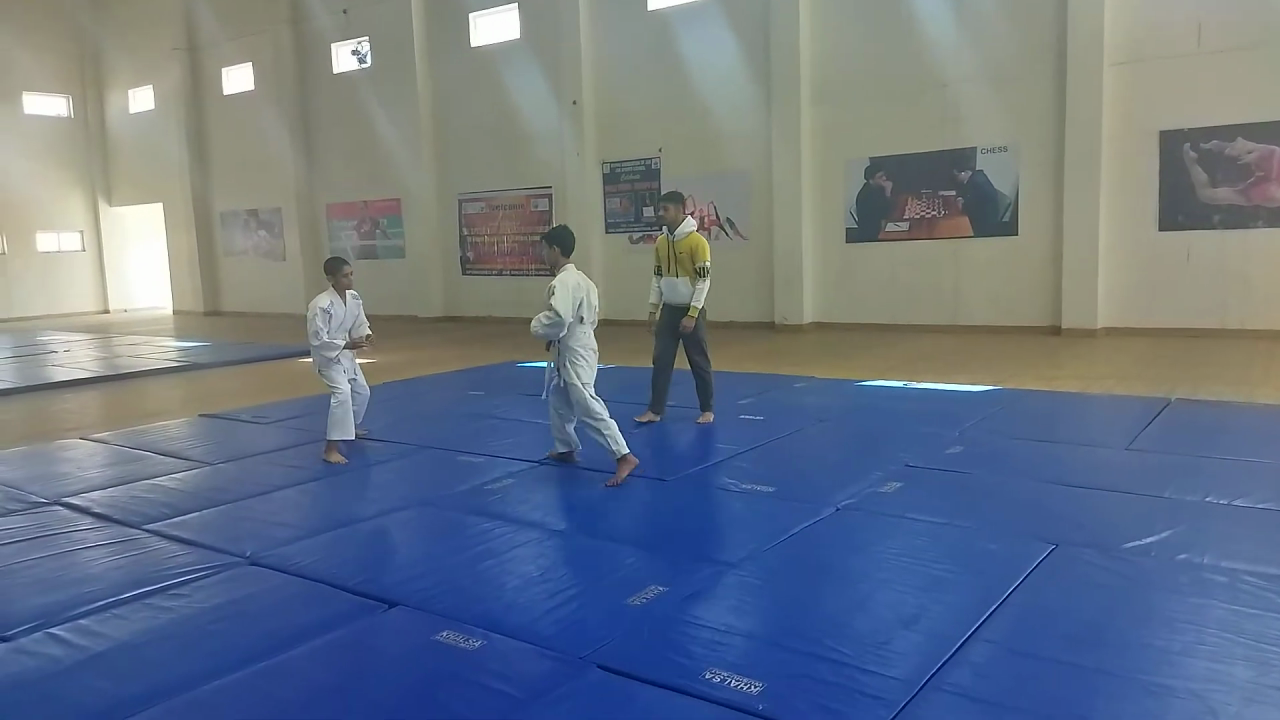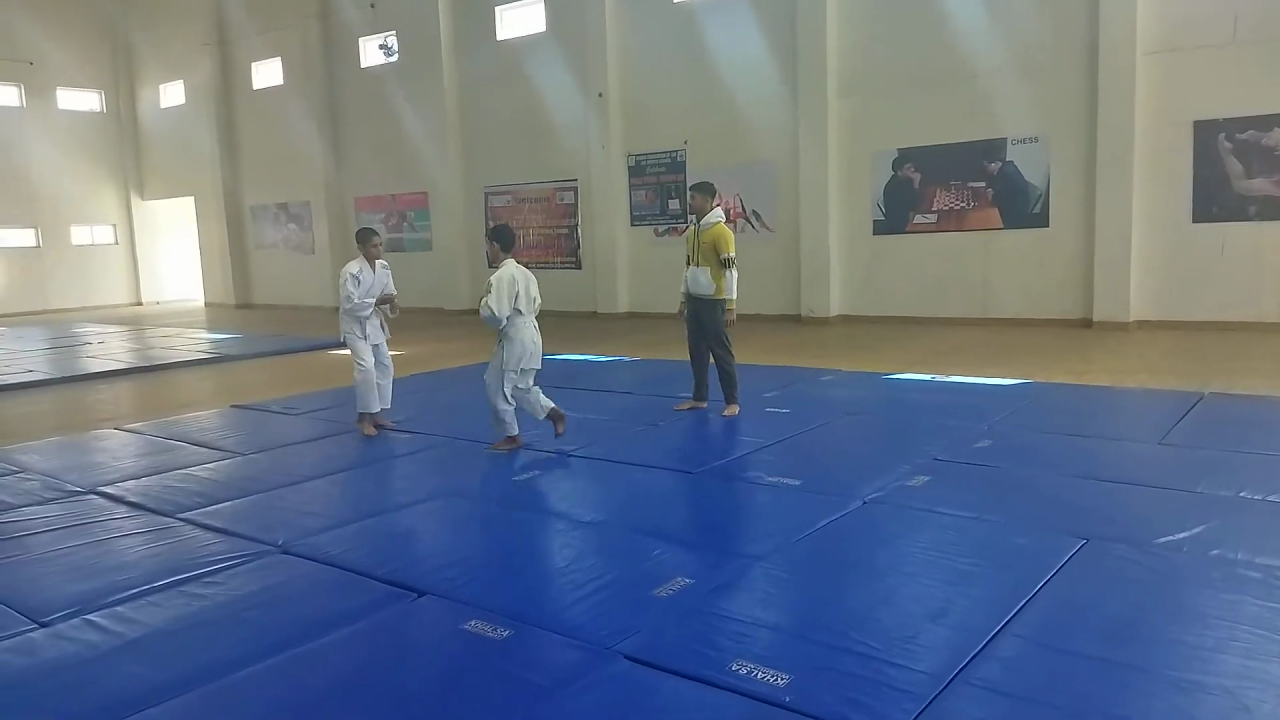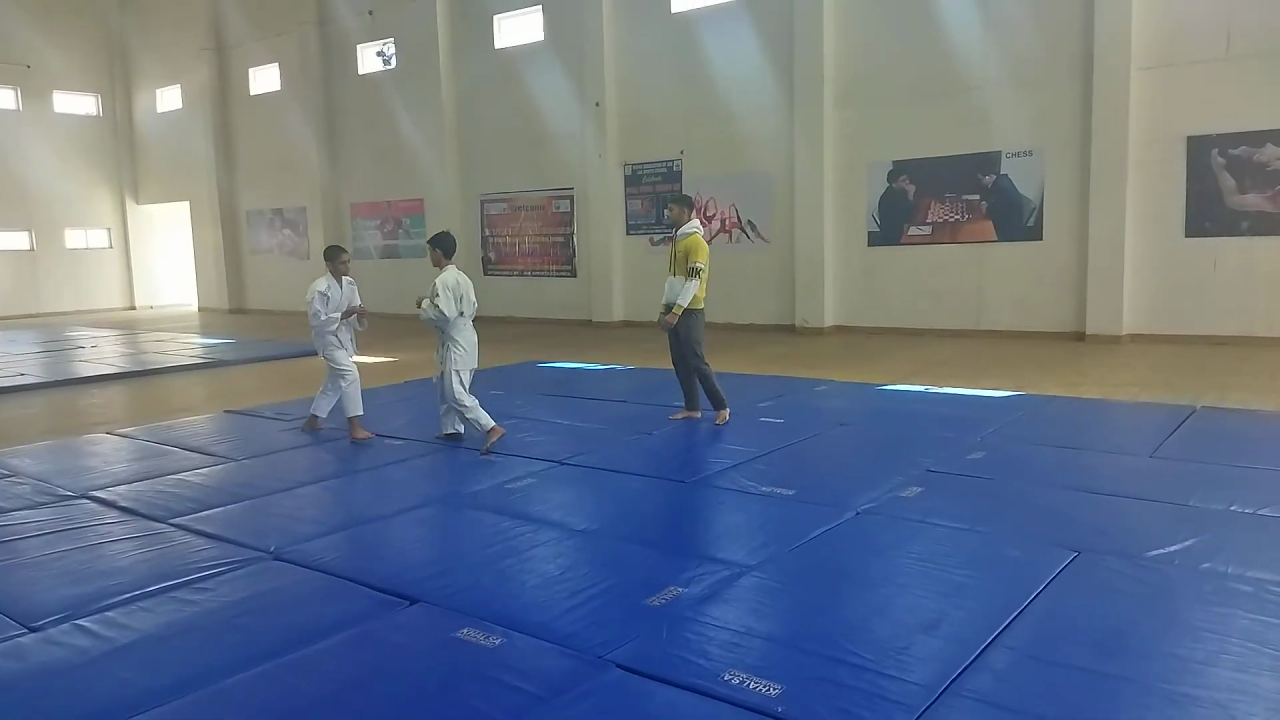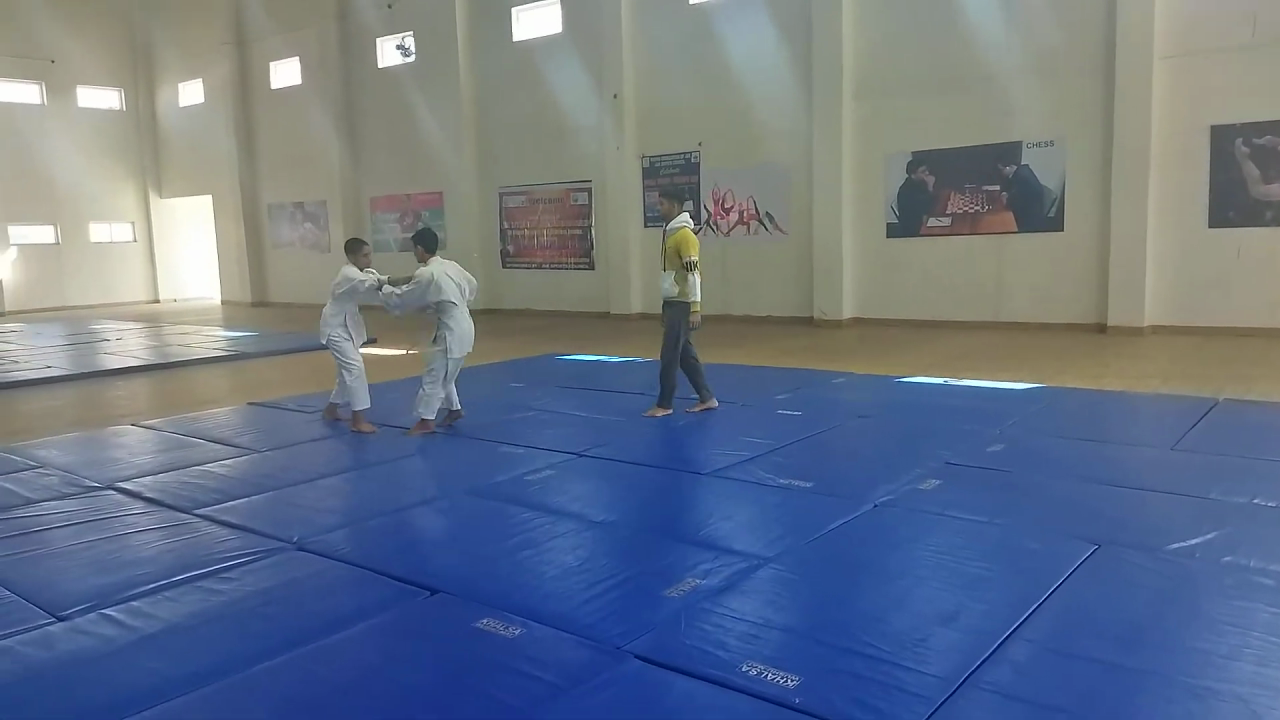
dt=0.5s
person 1, frame 1
left shoulder: (697, 242)
right shoulder: (661, 242)
left elbow: (704, 281)
left wrist: (692, 314)
right wrist: (653, 310)
left hip: (691, 312)
right hip: (669, 310)
left knee: (699, 362)
right knee: (661, 361)
left ankle: (707, 410)
right ankle: (654, 410)
person 1, frame 2
left shoulder: (721, 231)
right shoulder: (692, 231)
left elbow: (730, 271)
left wrist: (730, 306)
right wrist: (683, 299)
left hip: (713, 302)
right hip: (695, 301)
left knee: (722, 354)
right knee: (696, 352)
left ankle: (732, 402)
right ankle: (699, 398)
person 1, frame 3
left shoulder: (696, 242)
right shoulder: (676, 241)
left elbow: (693, 281)
left wrist: (676, 311)
right wrist: (665, 309)
left hip: (690, 312)
right hip: (675, 311)
left knee: (696, 361)
right knee: (680, 363)
left ankle: (721, 407)
right ankle: (691, 407)
person 1, frame 4
left shoulder: (685, 236)
right shoulder: (669, 234)
left elbow: (693, 273)
left wrist: (695, 308)
left hip: (681, 305)
right hip: (670, 303)
left knee: (669, 355)
right knee: (686, 354)
left ankle: (665, 404)
right ankle: (707, 398)
person 2, frame 1
left shoulder: (562, 282)
right shoulder: (582, 279)
left elbow: (558, 320)
left wrist: (538, 326)
right wrist: (555, 336)
left hip: (573, 353)
right hip: (577, 348)
left knee: (589, 409)
right knee: (559, 401)
left ankle: (624, 456)
right ankle: (565, 449)
person 2, frame 2
left shoulder: (500, 277)
right shoulder: (525, 273)
left elbow: (496, 315)
left wrist: (484, 305)
left hip: (514, 340)
right hip: (530, 335)
left knee: (498, 388)
right knee: (522, 386)
left ankle: (512, 436)
right ankle: (552, 412)
person 2, frame 3
left shoulder: (443, 281)
right shoulder: (462, 277)
left elbow: (442, 315)
right elbow: (471, 309)
left wrist: (425, 305)
left hip: (455, 343)
right hip: (463, 338)
left knee: (456, 394)
right knee: (445, 388)
left ankle: (492, 428)
right ankle: (453, 429)
person 2, frame 4
left shoulder: (426, 274)
right shoulder: (452, 266)
left elbow: (403, 298)
right elbow: (472, 286)
left wrist: (386, 290)
left hip: (452, 330)
right hip: (463, 326)
left knee: (433, 376)
right knee: (444, 373)
left ankle: (426, 420)
right ankle: (453, 409)
person 3, frame 1
left shoulder: (354, 297)
right shoulder: (321, 305)
left elbow: (359, 323)
right elbow: (316, 340)
left wrist: (366, 335)
right wrist: (346, 345)
left hip: (346, 355)
right hip: (327, 356)
left knee: (361, 392)
right knee: (342, 394)
left ankle: (348, 429)
right ankle: (331, 448)
person 3, frame 2
left shoulder: (383, 267)
right shoulder: (352, 272)
left elbow: (388, 292)
right elbow: (349, 305)
left wrist: (390, 304)
right wrist: (377, 302)
left hip: (374, 325)
right hip: (355, 326)
left knee: (384, 367)
right knee: (366, 369)
left ankle: (377, 414)
right ankle: (364, 418)
person 3, frame 3
left shoulder: (349, 283)
right shoulder: (319, 289)
left elbow: (354, 310)
right elbow: (316, 321)
left wrist: (360, 316)
right wrist: (343, 315)
left hip: (343, 337)
right hip: (327, 338)
left knee: (335, 382)
right knee: (349, 375)
left ankle: (313, 421)
right ankle: (355, 426)
person 3, frame 4
left shoulder: (365, 272)
right shoulder: (349, 274)
left elbow: (379, 283)
right elbow: (375, 285)
left hip: (348, 326)
right hip: (336, 328)
left knee: (348, 370)
right knee: (354, 368)
left ankle: (332, 408)
right ankle: (358, 420)
